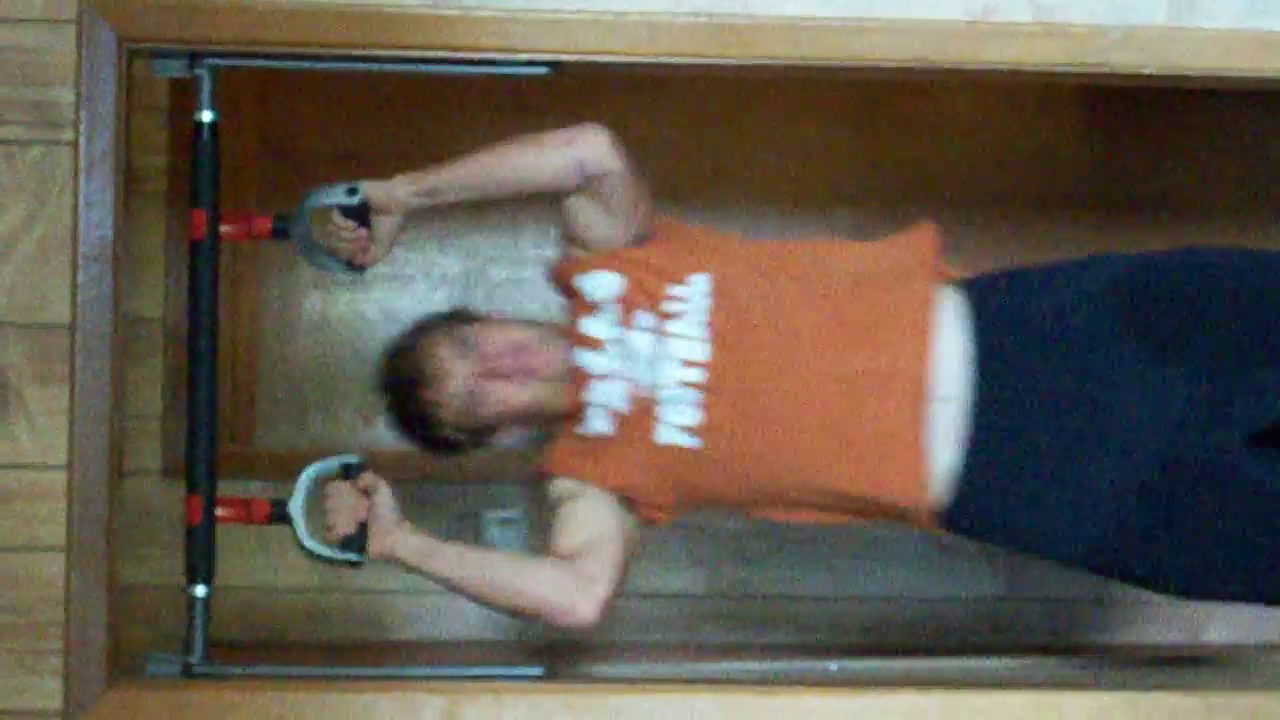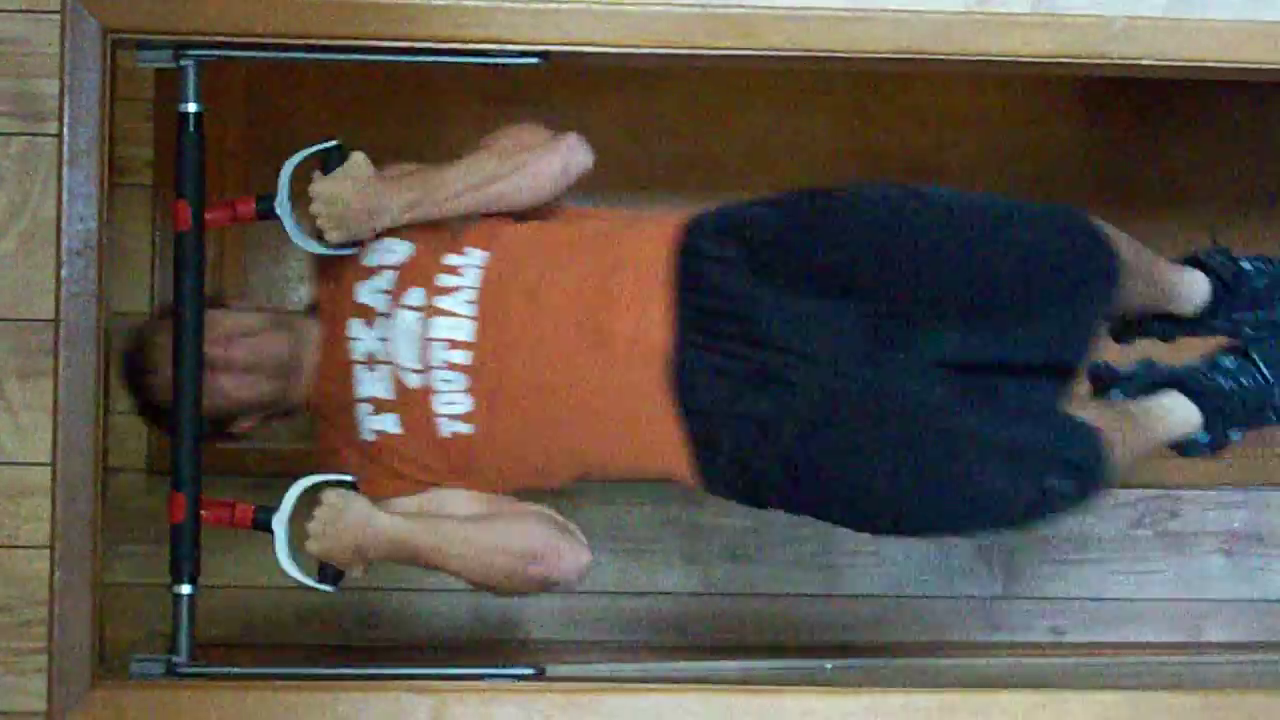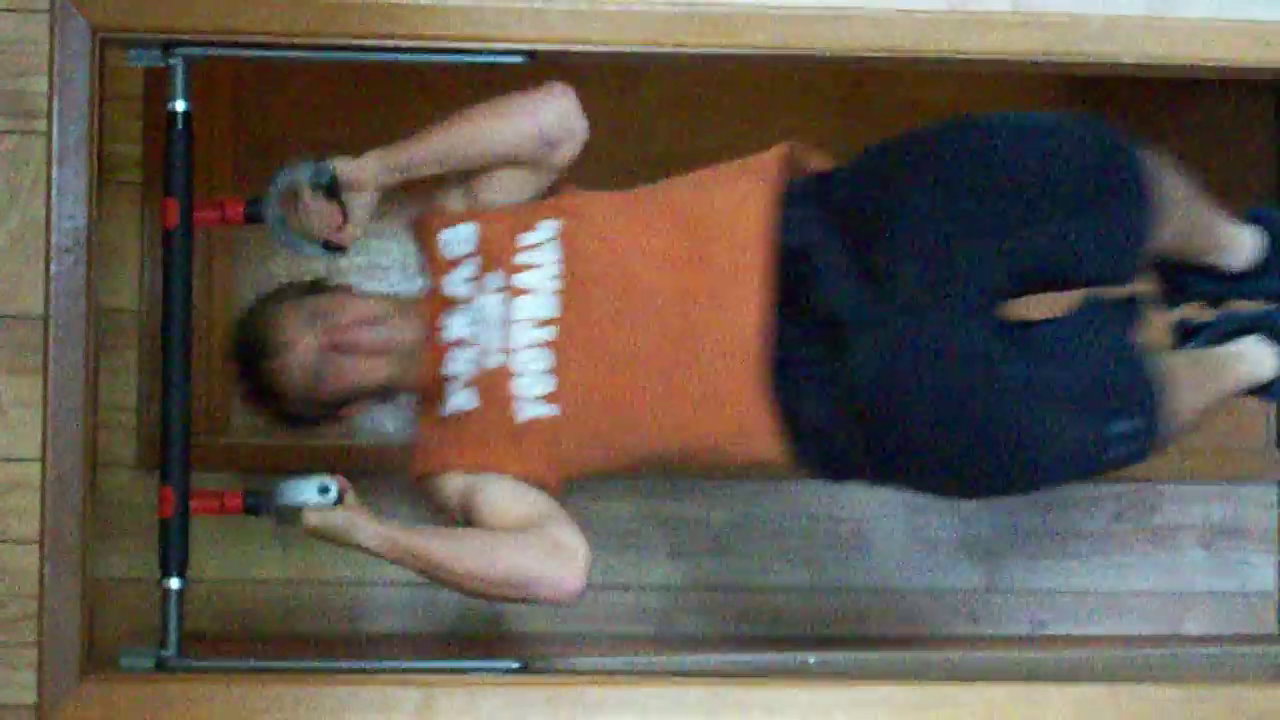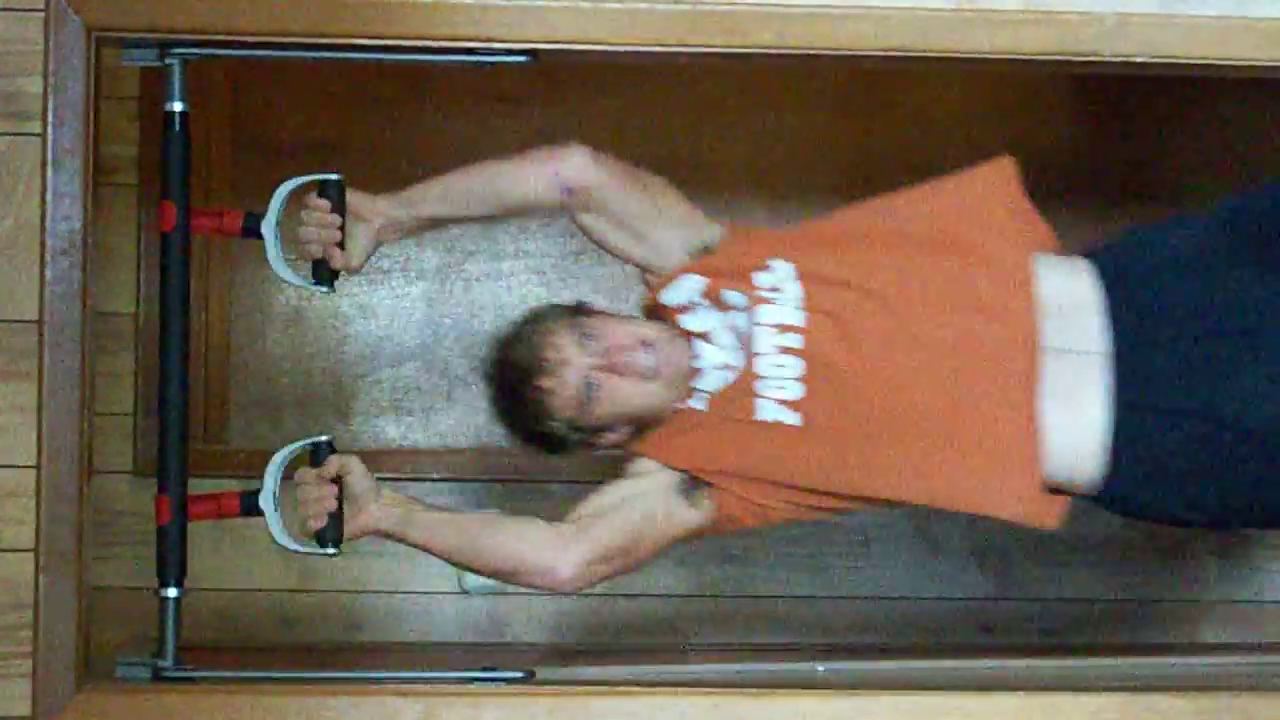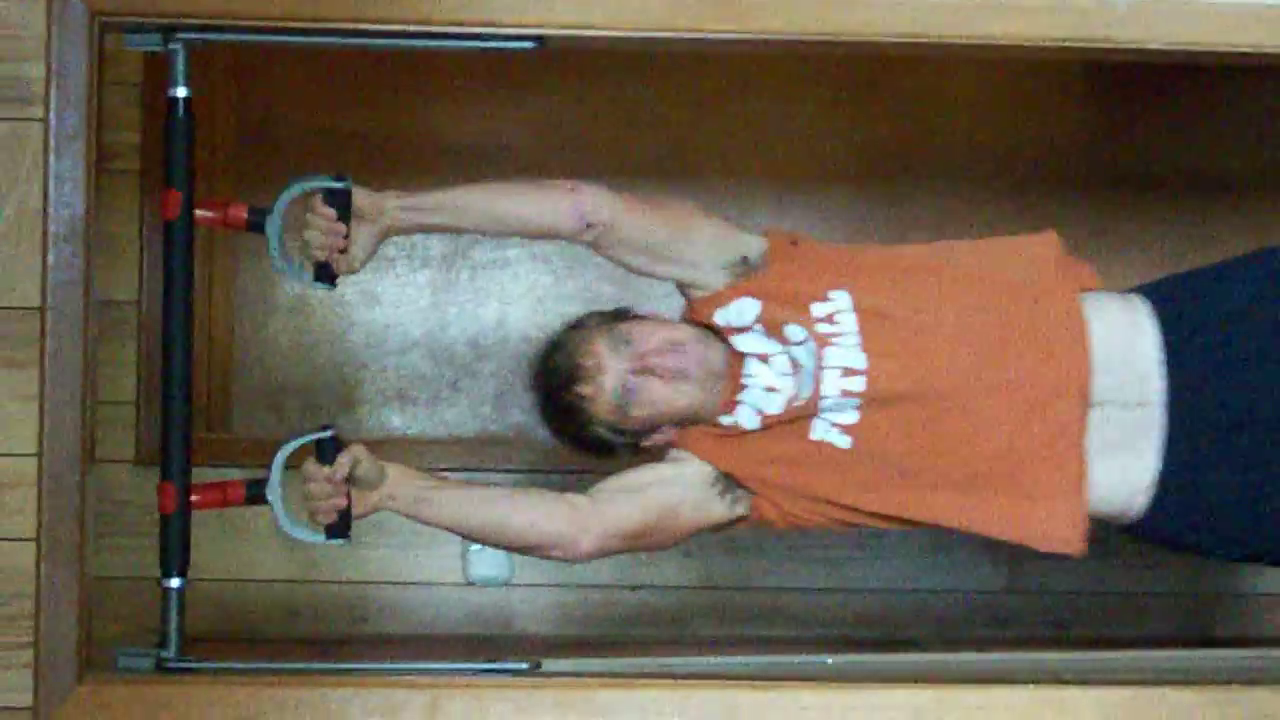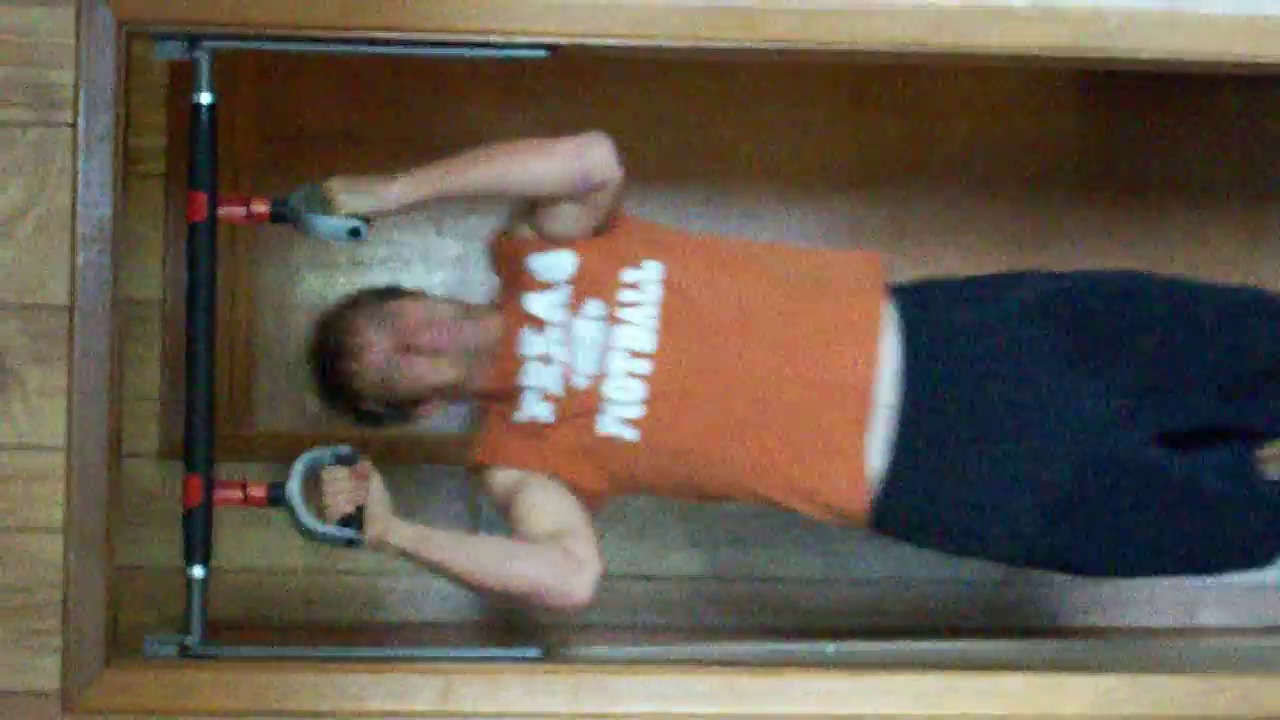
dt=0.4s
person 1, frame 1
left shoulder: (603, 266)
right shoulder: (590, 471)
left elbow: (591, 153)
right elbow: (581, 596)
left wrist: (406, 189)
right wrist: (400, 542)
left hip: (986, 323)
right hip: (992, 479)
person 1, frame 2
left shoulder: (364, 243)
right shoulder: (378, 466)
left elbow: (558, 154)
right elbow: (557, 554)
left wrist: (387, 202)
right wrist: (377, 536)
left hip: (716, 263)
right hip: (733, 420)
left knee: (1047, 258)
right knee: (1023, 465)
right ankle: (1183, 412)
person 1, frame 3
left shoulder: (448, 221)
right shoulder: (459, 455)
left elbow: (557, 113)
right elbow: (559, 568)
left wrist: (374, 171)
right wrist: (364, 530)
left hip: (801, 231)
right hip: (816, 397)
left knee: (1080, 167)
right knee: (1087, 414)
person 1, frame 4
left shoulder: (686, 271)
right shoulder: (694, 467)
left elbow: (572, 170)
right elbow: (566, 557)
left wrist: (391, 211)
right wrist: (384, 513)
person 1, frame 5
left shoulder: (742, 288)
right shoulder: (729, 469)
left elbow: (592, 210)
right elbow: (583, 526)
left wrist: (392, 210)
right wrist: (388, 485)
person 1, frame 6
left shoulder: (534, 254)
right shoulder: (521, 455)
left elbow: (592, 158)
right elbow: (568, 577)
left wrist: (394, 188)
right wrist: (388, 529)
left hip: (913, 325)
right hip: (939, 482)
